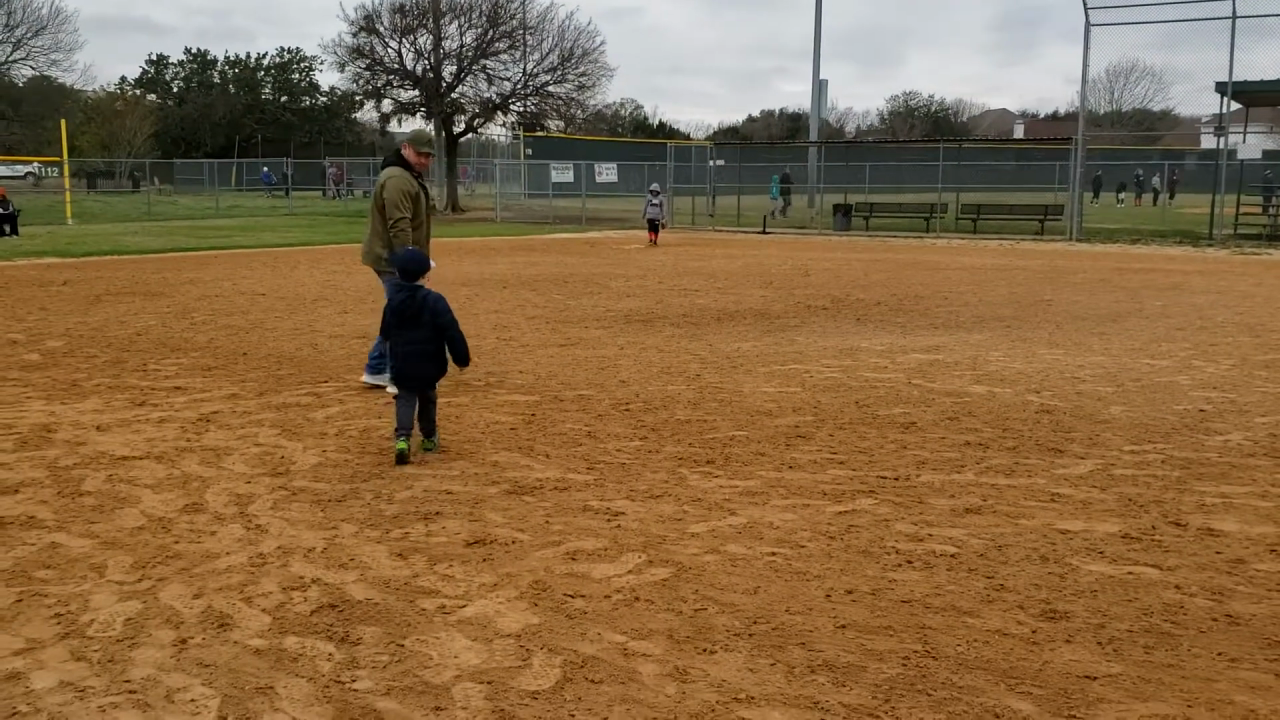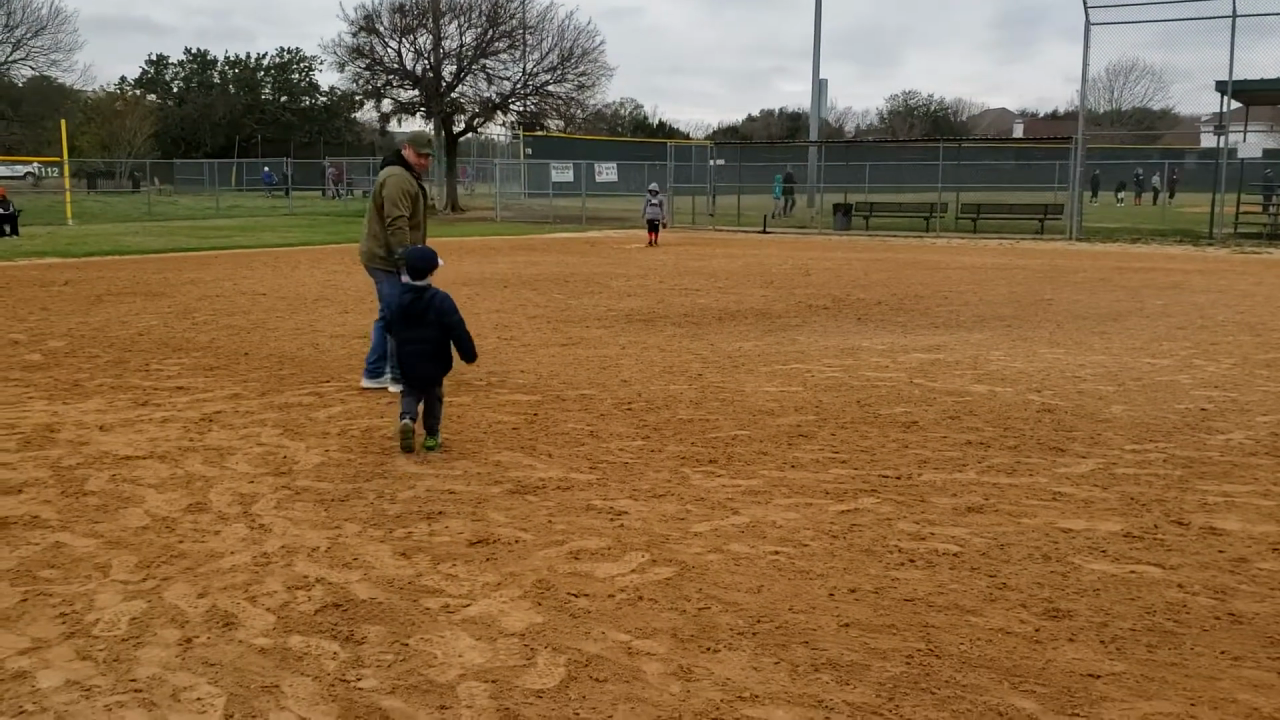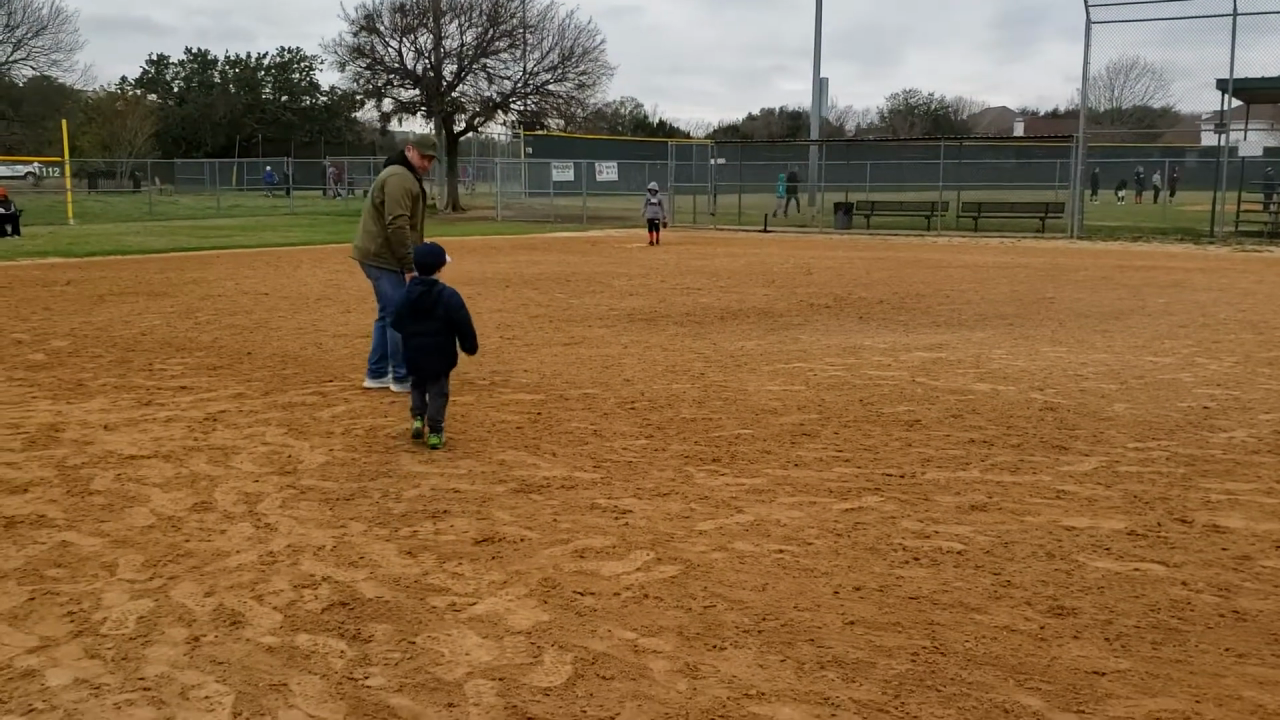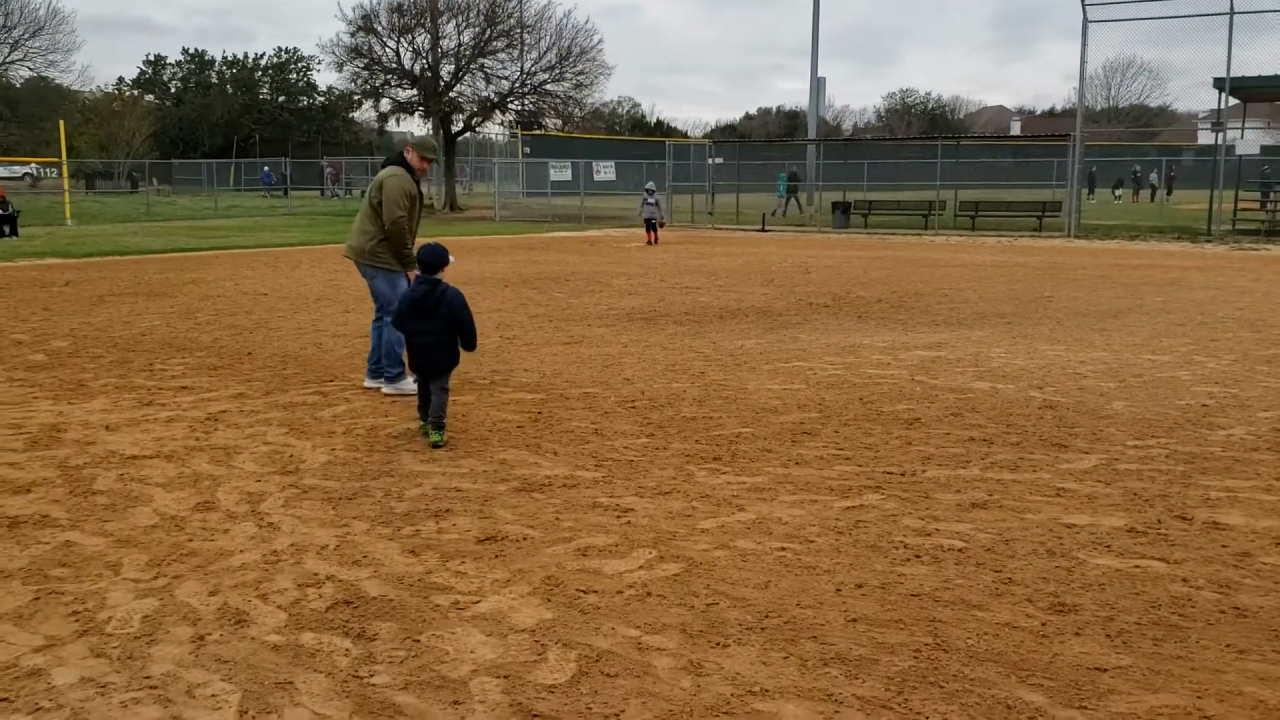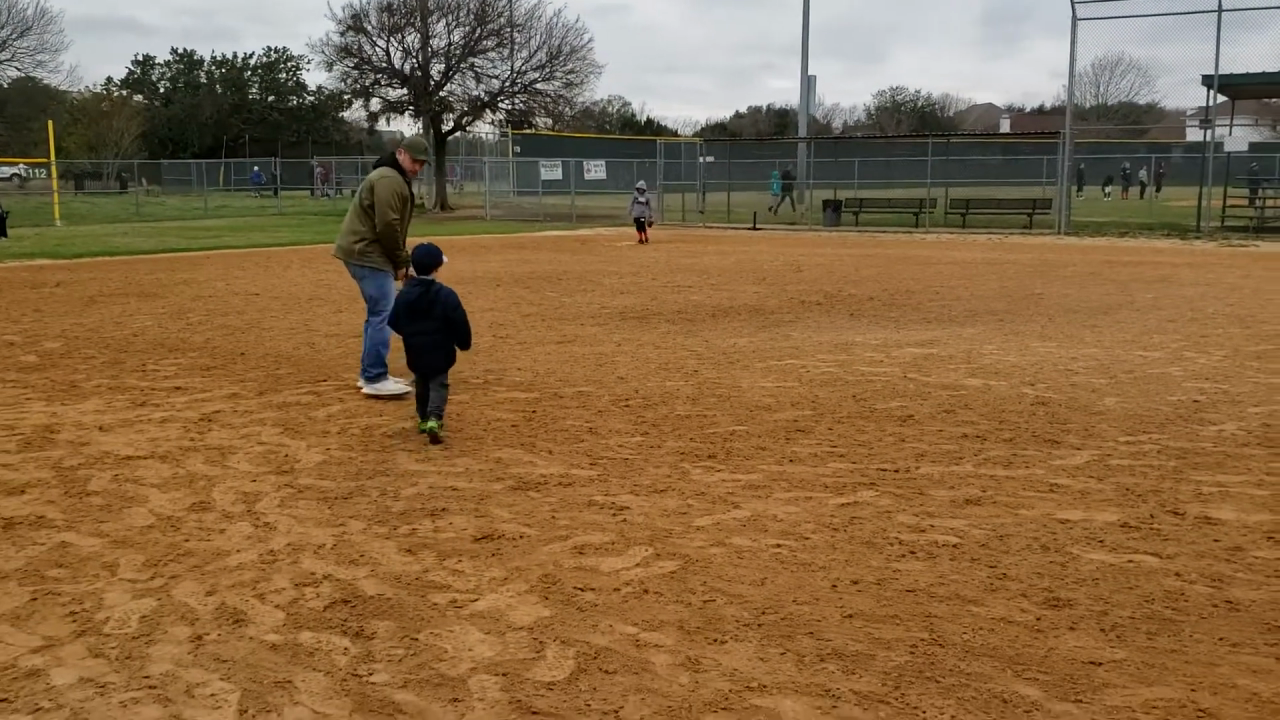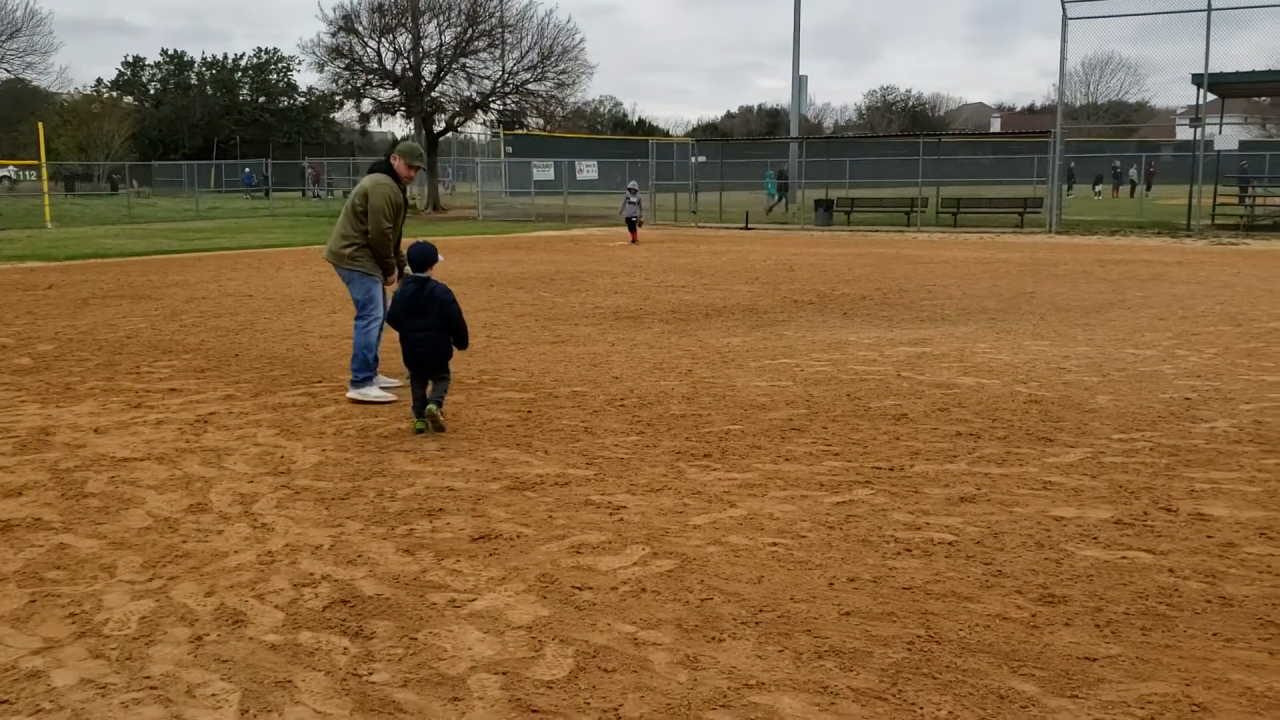
dt=0.1s
person 1, frame 1
left shoulder: (409, 177)
right shoulder: (398, 179)
right elbow: (399, 229)
left hip: (392, 260)
right hip: (394, 261)
left ankle: (375, 371)
person 1, frame 2
left shoulder: (407, 176)
right shoulder: (397, 177)
right elbow: (397, 227)
left hip: (387, 259)
right hip: (390, 260)
left knee: (389, 315)
left ankle: (374, 374)
right ankle: (400, 378)
person 1, frame 3
left shoulder: (406, 177)
right shoulder: (399, 177)
right elbow: (397, 225)
left wrist: (408, 264)
right wrist: (409, 266)
left hip: (377, 255)
right hip: (384, 257)
left knee: (388, 314)
left ankle: (377, 374)
right ankle: (401, 378)
person 1, frame 4
left shoulder: (403, 178)
right shoulder: (397, 178)
left elbow: (402, 225)
right elbow: (396, 225)
left wrist: (410, 262)
right wrist: (410, 264)
left hip: (374, 256)
right hip: (379, 256)
left knee: (385, 314)
right knee: (397, 313)
left ankle: (377, 374)
right ankle: (394, 378)
person 1, frame 5
left shoulder: (395, 179)
right shoulder: (389, 180)
left elbow: (396, 227)
right elbow: (387, 227)
left wrist: (405, 261)
right wrist: (399, 263)
left hip: (365, 254)
right hip: (367, 255)
left knee: (380, 312)
right knee: (383, 313)
left ankle: (374, 373)
right ankle: (374, 379)
person 1, frame 6
left shoulder: (389, 184)
right shoulder: (383, 186)
left elbow: (390, 234)
right elbow: (380, 234)
left wrist: (401, 264)
right wrist: (390, 270)
left hip: (357, 258)
right hip: (357, 259)
left knee: (374, 315)
right knee: (371, 317)
left ankle: (367, 375)
right ankle: (361, 384)
person 2, frame 1
left shoulder: (392, 302)
right shoulder: (434, 301)
left elbow: (385, 333)
right elbow: (452, 333)
right wrist: (462, 359)
left hip: (402, 366)
right hip: (429, 364)
left knee: (405, 401)
right knee: (427, 399)
left ankle: (403, 440)
right ankle: (429, 437)
person 2, frame 2
left shoulder: (399, 301)
right shoulder: (441, 300)
left elbow: (391, 329)
right elbow: (458, 331)
right wrist: (469, 355)
left hip: (407, 362)
right hip: (434, 362)
left knee: (410, 393)
right knee: (433, 396)
left ankle: (407, 420)
right ankle: (431, 436)
person 2, frame 3
left shoulder: (406, 295)
right shoulder: (449, 296)
left elbow: (397, 324)
right elbow: (463, 325)
right wrist: (470, 347)
left hip: (414, 356)
right hip: (440, 356)
left knee: (417, 388)
right knee: (438, 392)
left ankle: (418, 420)
right ankle: (435, 432)
person 2, frame 4
left shoulder: (409, 294)
right shoulder: (452, 295)
left elbow: (398, 323)
right elbow: (465, 324)
right wrist: (468, 344)
left hip: (418, 354)
right hip: (443, 354)
left knee: (424, 384)
right knee: (439, 388)
left ankle: (426, 420)
right ankle: (436, 429)
person 2, frame 5
left shoulder: (404, 295)
right shoulder: (446, 295)
left elbow: (394, 323)
right elbow: (460, 324)
right wrist: (464, 343)
left hip: (415, 353)
right hip: (440, 353)
left knee: (422, 383)
right knee: (439, 385)
left ankle: (424, 418)
right ankle: (433, 420)
person 2, frame 6
left shoulder: (401, 293)
right shoulder: (441, 291)
left elbow: (392, 320)
right elbow: (456, 320)
right wrist: (461, 342)
left hip: (411, 349)
right hip: (437, 348)
left knee: (418, 381)
right knee: (441, 377)
left ankle: (420, 418)
right ankle: (434, 406)
